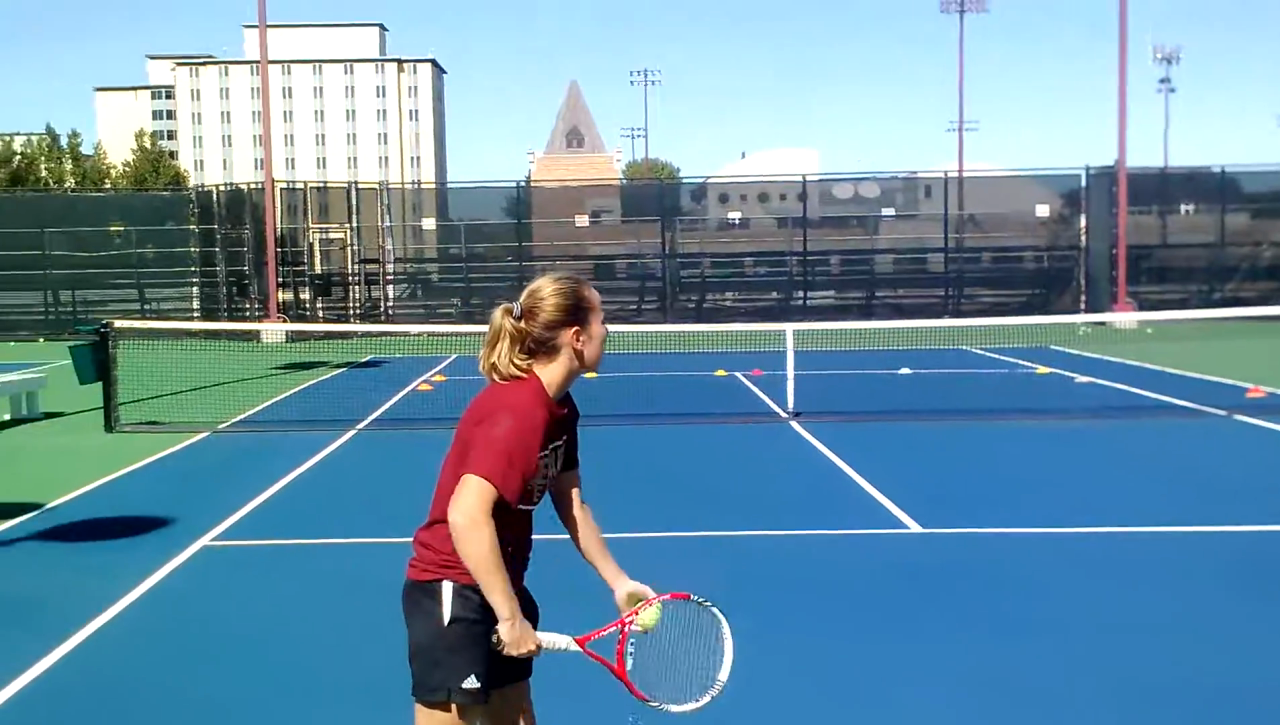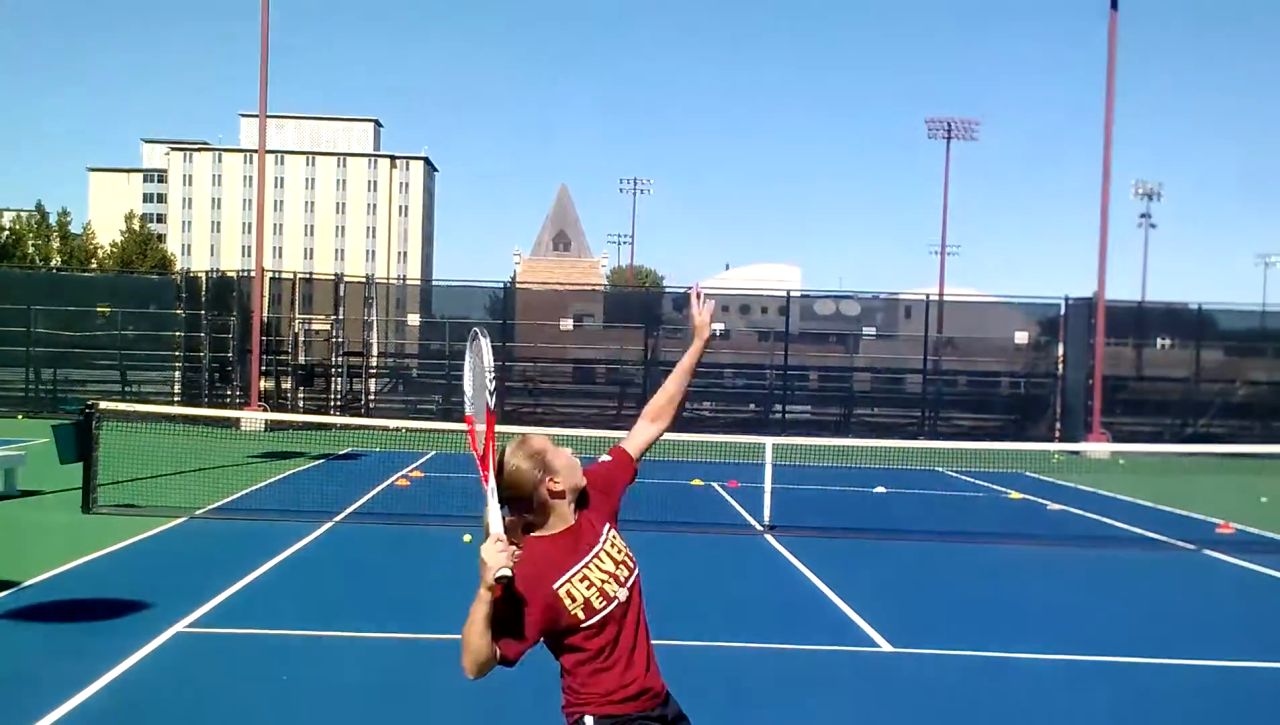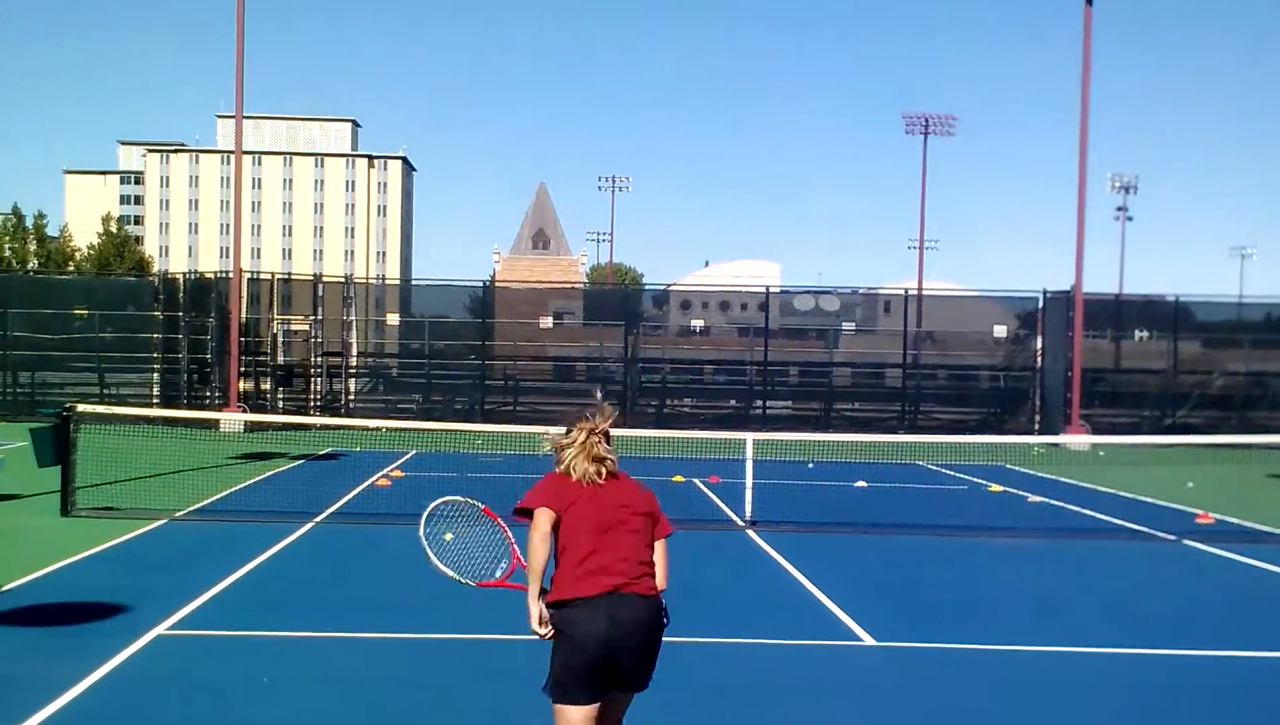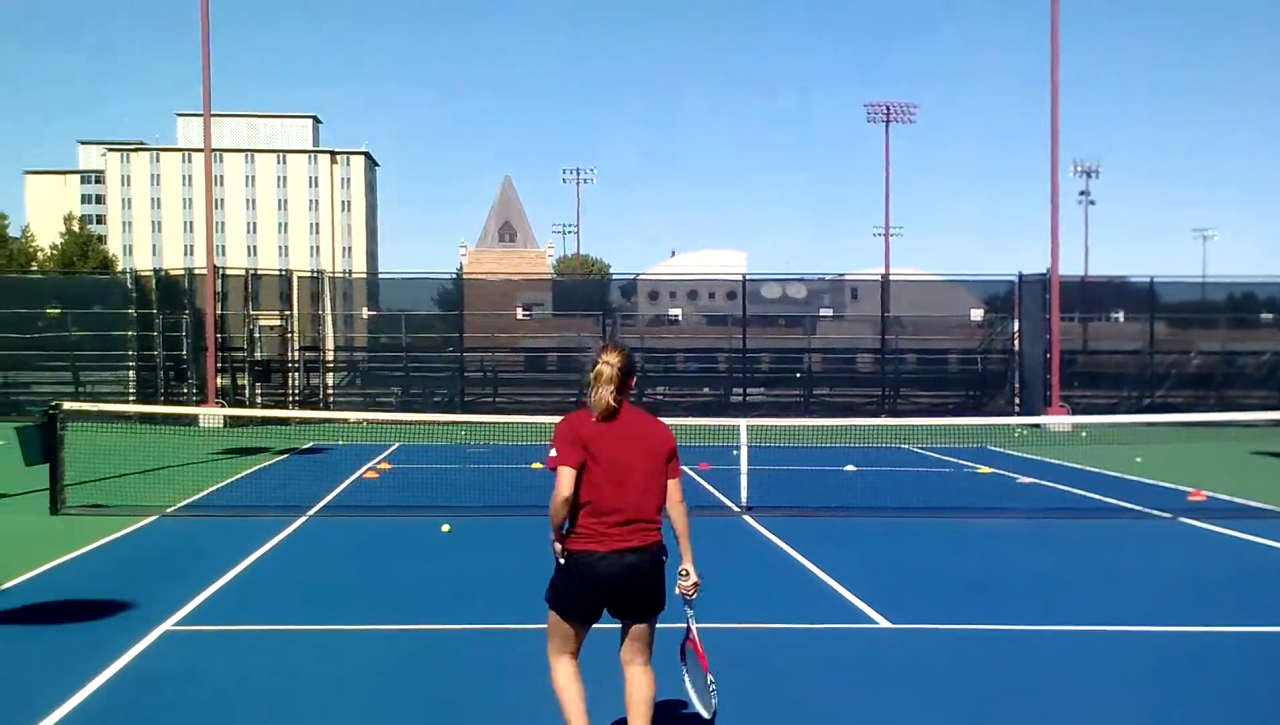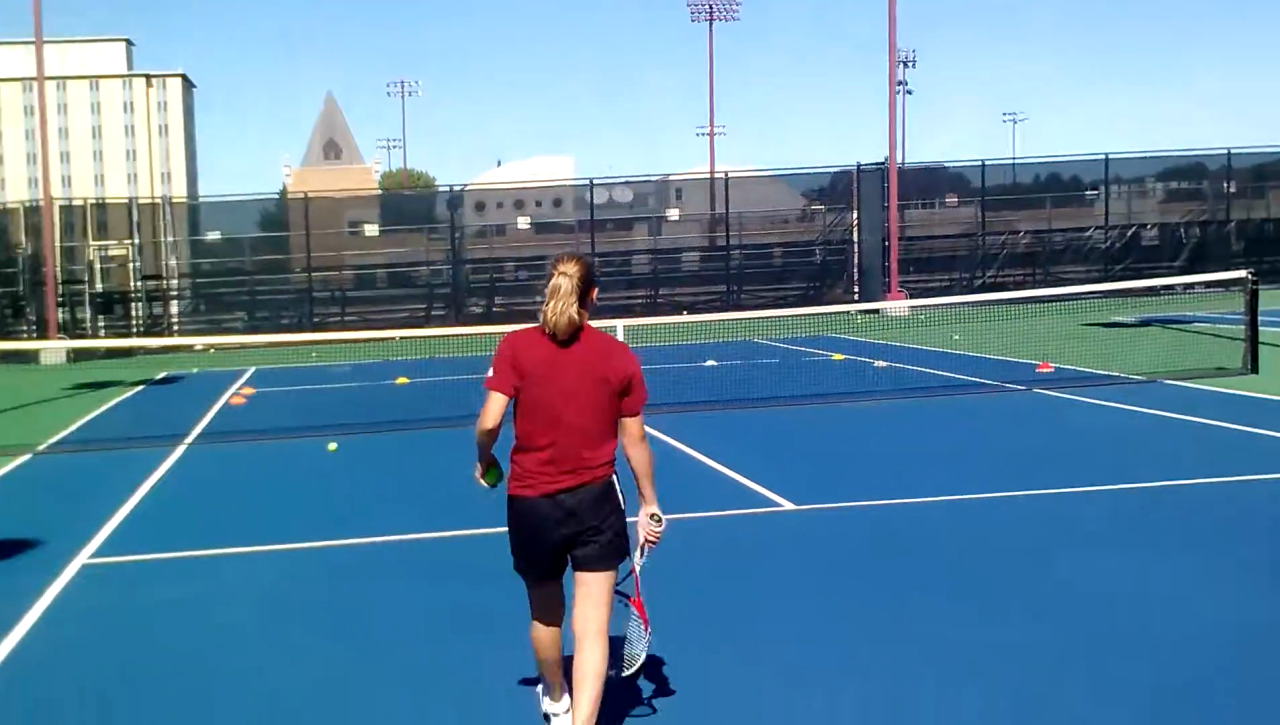
dt=1s
person 1, frame 1
left shoulder: (560, 406)
right shoulder: (519, 408)
left elbow: (571, 502)
right elbow: (466, 514)
left wrist: (618, 581)
right wrist: (511, 616)
left hip: (499, 592)
right hip: (453, 592)
person 1, frame 2
left shoulder: (595, 497)
right shoulder: (527, 575)
left elbow: (650, 424)
right elbow: (475, 665)
left wrist: (698, 343)
right wrist: (489, 590)
person 1, frame 3
left shoulder: (554, 484)
right shoulder: (643, 494)
left elbow: (541, 532)
right elbow: (660, 578)
left wrist: (535, 602)
left hip: (579, 615)
right hip: (641, 616)
person 1, frame 4
left shoulder: (574, 426)
right shoulder: (661, 432)
left elbow: (564, 493)
right elbow: (675, 504)
left wrist: (556, 537)
right wrist: (687, 562)
left hip: (586, 558)
right hip: (644, 560)
left knee: (561, 654)
right knee: (637, 662)
person 1, frame 5
left shoulder: (516, 346)
right shoulder: (620, 357)
left elbow: (488, 422)
right elbow: (634, 439)
left wrist: (484, 458)
right wrist: (649, 502)
left hip: (530, 502)
right hip: (595, 501)
left knee: (544, 612)
right knee: (592, 630)
